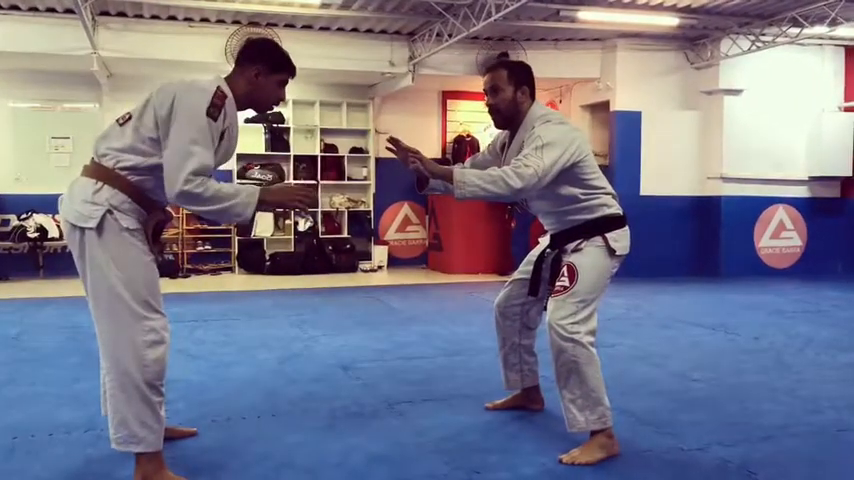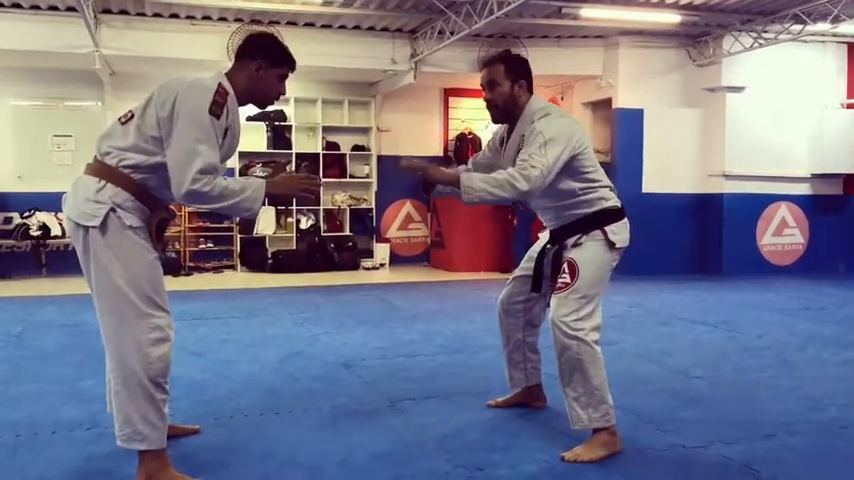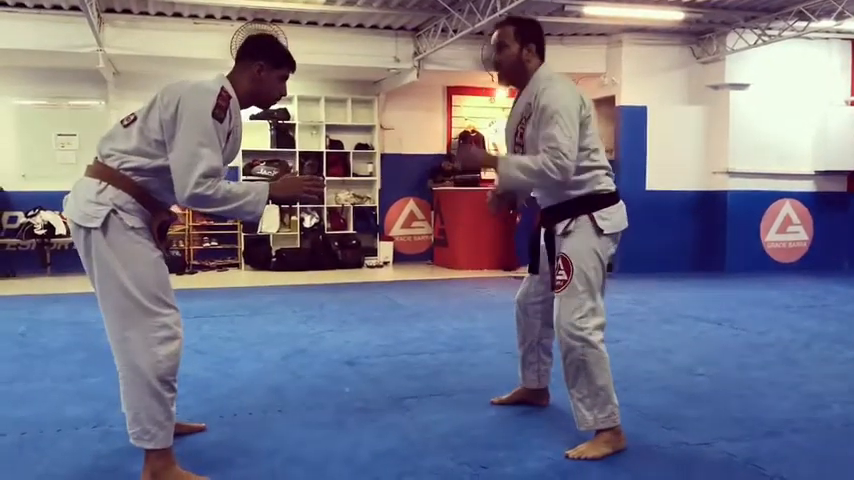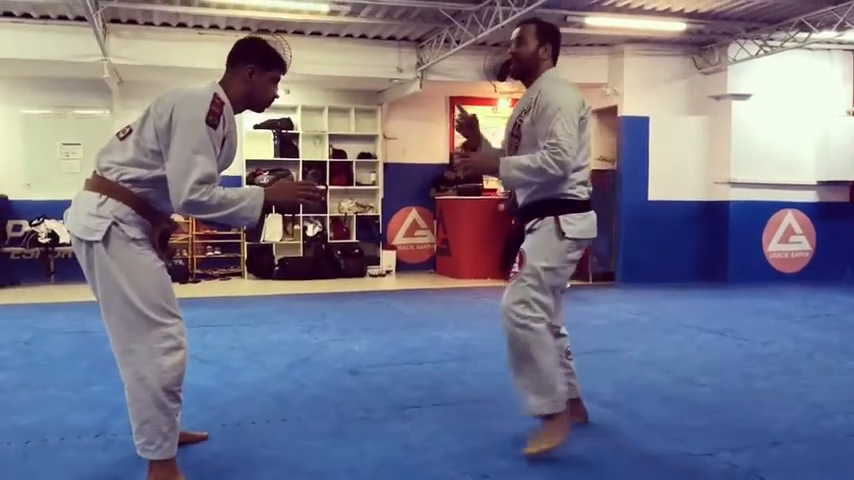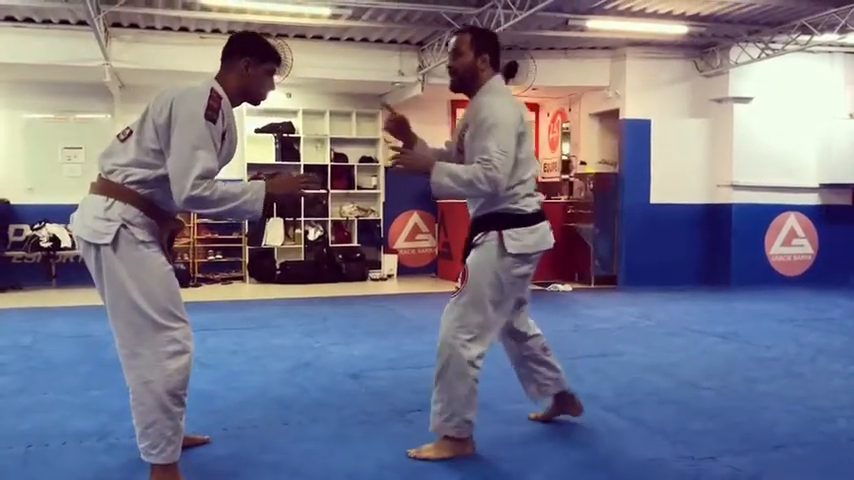
dt=0.5s
person 1, frame 1
left shoulder: (219, 109)
right shoulder: (202, 99)
left elbow: (187, 182)
right elbow: (187, 186)
left wrist: (261, 198)
right wrist: (262, 196)
left hip: (117, 209)
right hip: (104, 209)
left knee: (129, 329)
right knee: (139, 334)
left ankle: (141, 423)
person 1, frame 2
left shoulder: (219, 104)
right shoulder: (203, 95)
left elbow: (190, 181)
right elbow: (194, 185)
left wrist: (258, 191)
right wrist: (270, 188)
left hip: (120, 207)
right hip: (108, 207)
left knee: (133, 326)
right knee: (143, 331)
left ankle: (145, 420)
person 1, frame 3
left shoulder: (218, 104)
right shoulder: (207, 99)
left elbow: (186, 182)
right elbow: (197, 188)
left wrist: (230, 200)
right wrist: (272, 190)
left hip: (120, 208)
right hip: (109, 210)
left knee: (145, 326)
right knee: (154, 332)
left ankle: (155, 420)
person 1, frame 4
left shoulder: (211, 110)
right shoulder: (201, 107)
right elbow: (192, 196)
left wrist: (209, 211)
right wrist: (267, 196)
left hip: (120, 220)
right hip: (110, 221)
left knee: (151, 336)
right knee: (158, 343)
left ankle: (160, 429)
person 1, frame 5
left shoulder: (210, 106)
right shoulder: (200, 102)
right elbow: (194, 191)
left wrist: (230, 203)
right wrist: (268, 190)
left hip: (127, 222)
right hip: (118, 224)
left knee: (154, 340)
right knee: (165, 346)
left ankle: (163, 432)
person 2, frame 1
left shoulder: (553, 132)
right shoulder: (510, 137)
left elbow: (518, 181)
right elbow: (471, 171)
left wrist: (441, 172)
right wrist: (425, 170)
left hip: (597, 237)
right hip: (560, 238)
left knee: (566, 324)
right knee: (512, 307)
left ankle: (602, 434)
right ankle: (528, 391)
person 2, frame 2
left shoulder: (552, 126)
right shoulder: (509, 132)
left elbow: (524, 181)
right elbow: (476, 171)
left wrist: (447, 177)
right wrist: (434, 174)
left hip: (596, 231)
right hip: (560, 232)
left knee: (570, 321)
right knee: (515, 304)
left ankle: (604, 431)
right ankle: (530, 388)
person 2, frame 3
left shoulder: (554, 95)
right shoulder: (528, 99)
left elbow: (557, 166)
left wrist: (495, 163)
right wrist: (508, 189)
left hip: (587, 219)
right hip: (560, 220)
left knee: (577, 323)
right knee: (532, 304)
left ankle: (608, 430)
right ankle: (534, 387)
person 2, frame 4
left shoulder: (557, 94)
right shoulder: (532, 101)
left elbow: (557, 161)
right elbow: (518, 160)
left wrist: (494, 165)
right wrist: (478, 142)
left hip: (559, 220)
right hip: (545, 221)
left knee: (521, 311)
right knee: (542, 316)
left ankle: (555, 413)
right ankle: (568, 401)
person 2, frame 5
left shoulder: (495, 106)
right shoulder: (482, 106)
left elbow: (489, 179)
right elbow: (456, 162)
left wrist: (427, 168)
right wrist: (412, 142)
left hip: (506, 234)
right hip: (514, 231)
left knee: (462, 331)
right knee: (514, 322)
left ankle: (456, 436)
right ankle: (562, 396)
